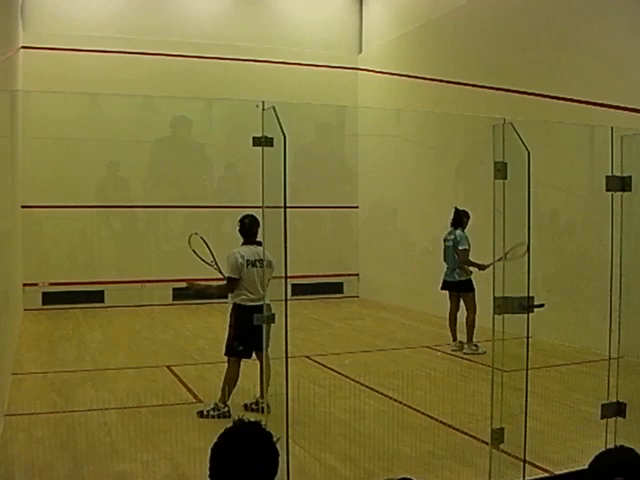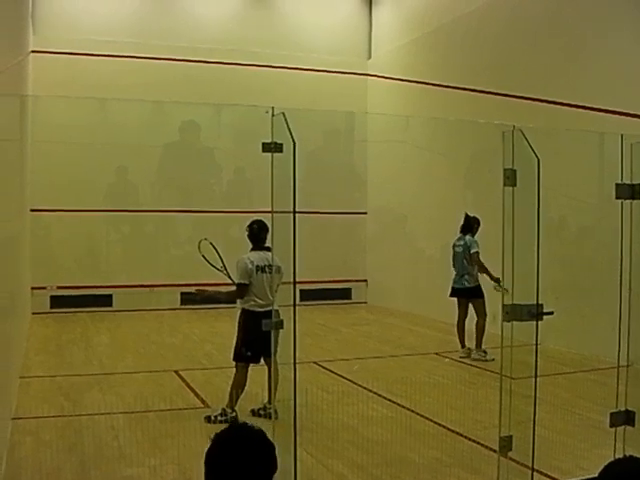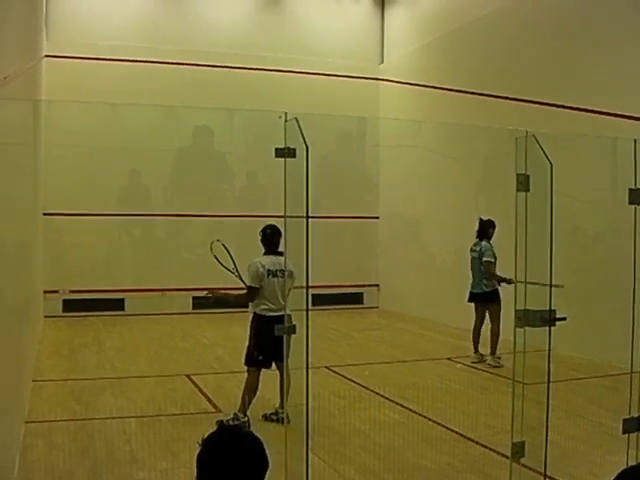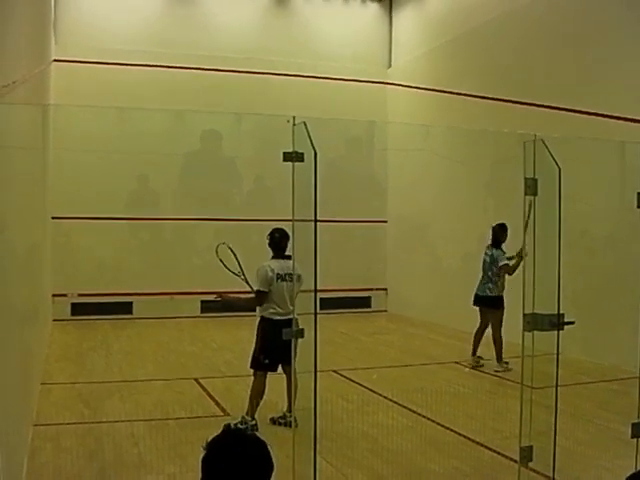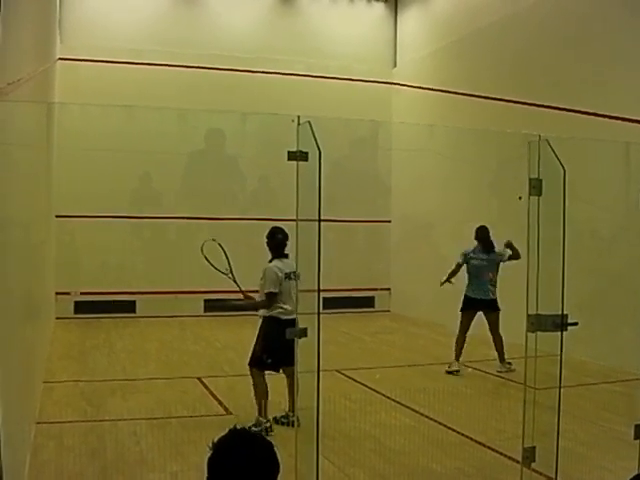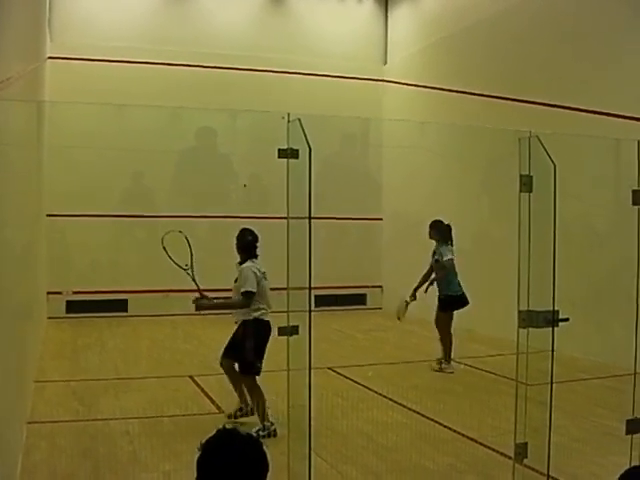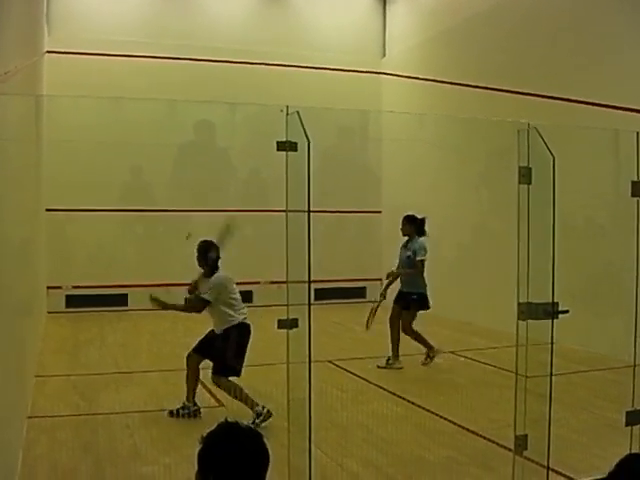
dt=0.4s
person 1, frame 1
left shoulder: (237, 255)
right shoulder: (266, 255)
left elbow: (230, 288)
right elbow: (263, 284)
left wrist: (203, 288)
left hip: (244, 310)
right hip: (262, 309)
left knee: (234, 359)
right knee: (263, 355)
left ankle: (222, 405)
right ankle: (262, 401)
person 1, frame 2
left shoulder: (246, 261)
right shoulder: (275, 260)
left elbow: (240, 294)
right elbow: (272, 289)
left wrist: (212, 294)
left hip: (252, 316)
right hip: (270, 314)
left knee: (242, 365)
right knee: (271, 361)
left ankle: (230, 411)
right ankle: (270, 407)
person 1, frame 3
left shoulder: (258, 264)
right shoulder: (288, 265)
left elbow: (251, 297)
right elbow: (285, 294)
left wrist: (223, 296)
left hip: (264, 320)
right hip: (282, 319)
left knee: (254, 369)
right knee: (283, 366)
left ankle: (242, 415)
right ankle: (282, 411)
person 1, frame 4
left shoulder: (266, 268)
right shoulder: (295, 268)
left elbow: (259, 301)
right elbow: (291, 297)
left wrist: (231, 299)
left hip: (271, 324)
right hip: (289, 323)
left knee: (260, 372)
right knee: (290, 370)
left ankle: (249, 419)
right ankle: (289, 415)
person 1, frame 5
left shoulder: (272, 268)
right shoulder: (292, 267)
left elbow: (269, 303)
left wrist: (241, 305)
right wrist: (254, 300)
left hip: (274, 323)
right hip: (290, 322)
left knee: (257, 370)
right knee: (288, 369)
left ankle: (263, 421)
right ankle: (291, 414)
person 1, frame 6
left shoulder: (248, 269)
right shoulder: (249, 267)
left elbow: (245, 302)
right elbow: (242, 299)
left wrist: (212, 305)
right wrist: (212, 301)
left hip: (255, 325)
right hip: (247, 324)
left knee: (246, 375)
right knee: (226, 362)
left ankle: (267, 425)
right ankle: (245, 405)
person 1, frame 7
left shoulder: (219, 279)
right shoulder: (206, 276)
left elbow: (198, 308)
right elbow: (192, 302)
left wrist: (167, 306)
right wrist: (193, 291)
left hip: (236, 329)
right hip: (222, 329)
left knee: (219, 378)
right knee: (192, 359)
left ankle: (259, 411)
right ankle: (190, 405)
person 2, frame 1
left shoulder: (448, 235)
right shoulder: (461, 236)
right elbow: (463, 259)
right wrist: (479, 265)
left hip: (450, 277)
right hip: (462, 278)
left knee: (453, 310)
right knee: (471, 310)
left ankle: (455, 342)
right ankle: (469, 345)
person 2, frame 2
left shoulder: (457, 242)
right shoulder: (471, 241)
right elbow: (477, 261)
right wrist: (492, 276)
left hip: (459, 284)
right hip: (471, 284)
left knee: (462, 316)
right knee: (481, 316)
left ankle: (464, 349)
right ankle: (478, 350)
person 2, frame 3
left shoulder: (474, 246)
right shoulder: (487, 247)
right elbow: (488, 271)
right wrist: (504, 279)
left hip: (476, 289)
right hip: (488, 290)
left knee: (478, 321)
right knee: (495, 323)
left ankle: (476, 354)
right ankle: (493, 357)
person 2, frame 4
left shoulder: (490, 248)
right shoulder: (498, 253)
right elbow: (509, 271)
left wrist: (514, 257)
right wrist: (521, 257)
left hip: (482, 293)
right hip: (493, 295)
left knee: (483, 325)
right knee: (496, 329)
left ankle: (474, 356)
right ankle: (500, 363)
person 2, frame 5
left shoulder: (467, 253)
right shoulder: (496, 255)
left elbow: (455, 271)
right elbow: (517, 256)
left wrist: (447, 279)
right wrist: (511, 246)
left hip: (472, 297)
right hip: (489, 298)
left knee: (462, 331)
right knee: (495, 332)
left ankle: (456, 363)
right ankle: (503, 363)
person 2, frame 6
left shoulder: (445, 249)
right shoulder: (436, 250)
left elbow: (450, 270)
right elbow: (429, 272)
left wrist: (434, 279)
right wrist: (415, 289)
left hip: (451, 293)
right hip: (445, 293)
left knee: (444, 327)
right knee: (441, 325)
left ankle: (448, 363)
right ankle: (446, 358)
person 2, frame 7
left shoulder: (419, 245)
right shoulder: (405, 245)
left elbow: (418, 272)
right elbow: (400, 270)
left wrist: (396, 273)
right wrist: (386, 287)
left hip: (415, 292)
right hip: (404, 291)
left knee: (407, 328)
right knee: (393, 323)
left ankle: (431, 349)
right ankle: (395, 359)
